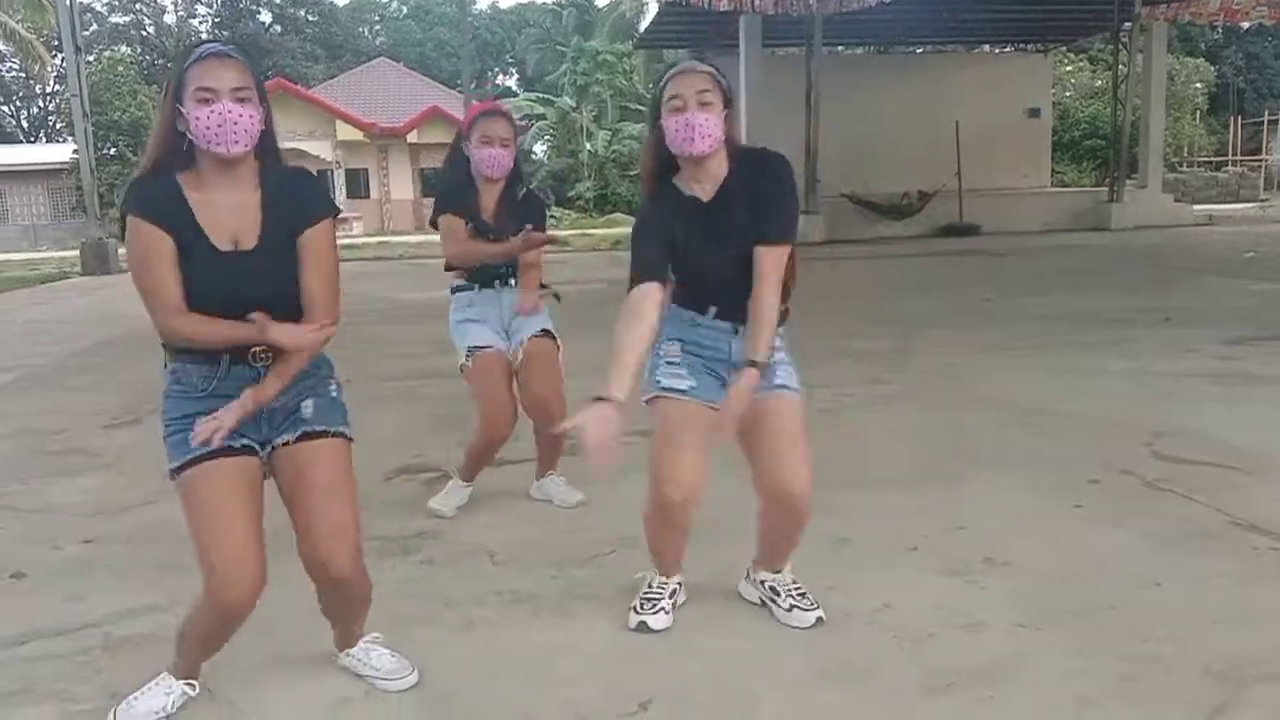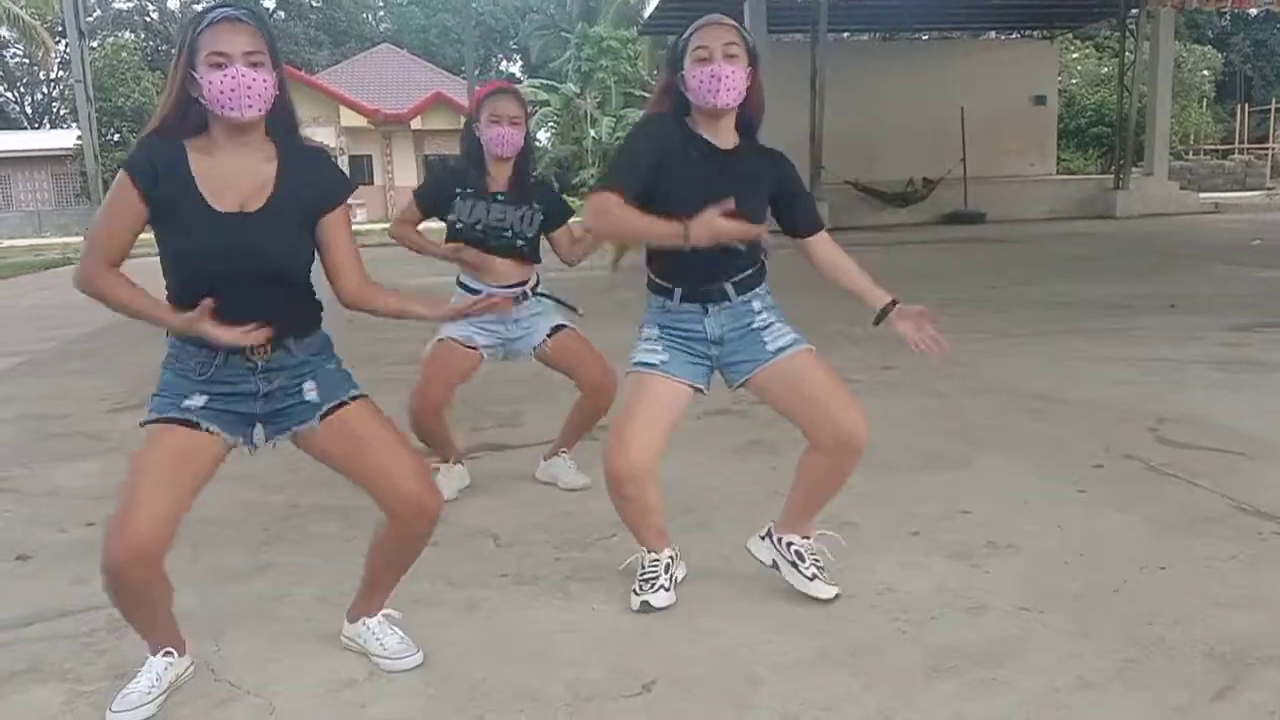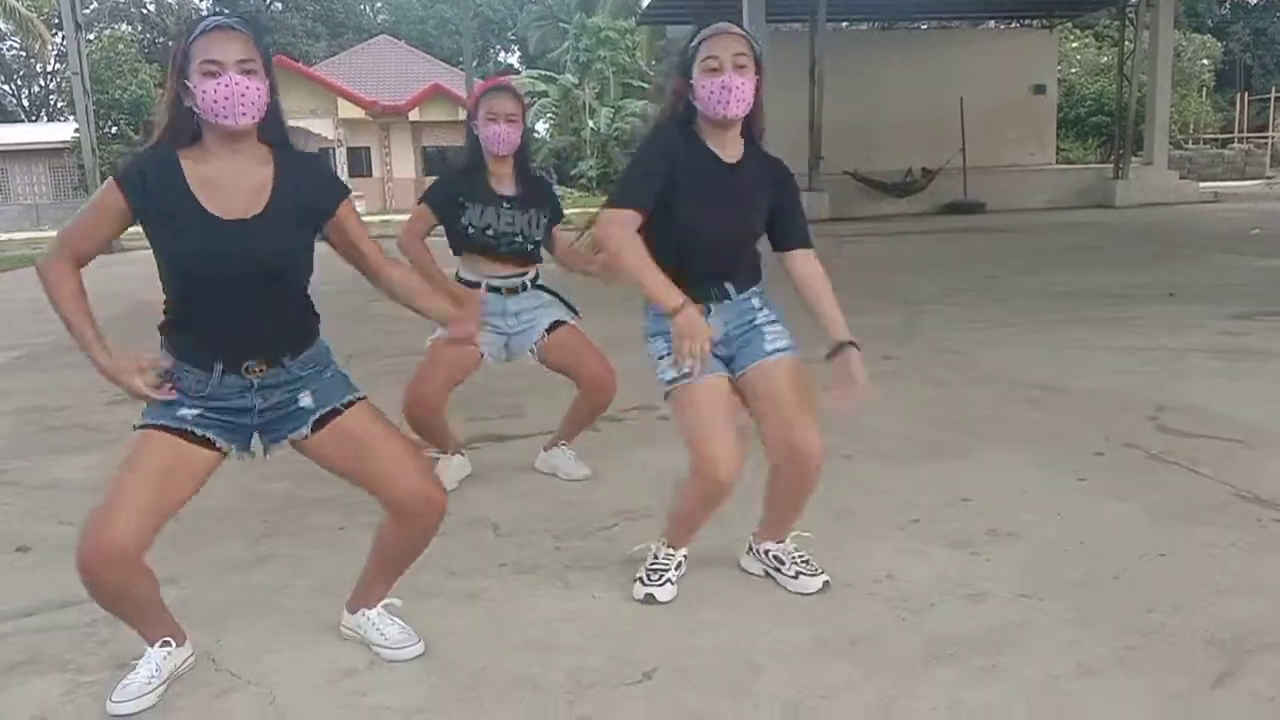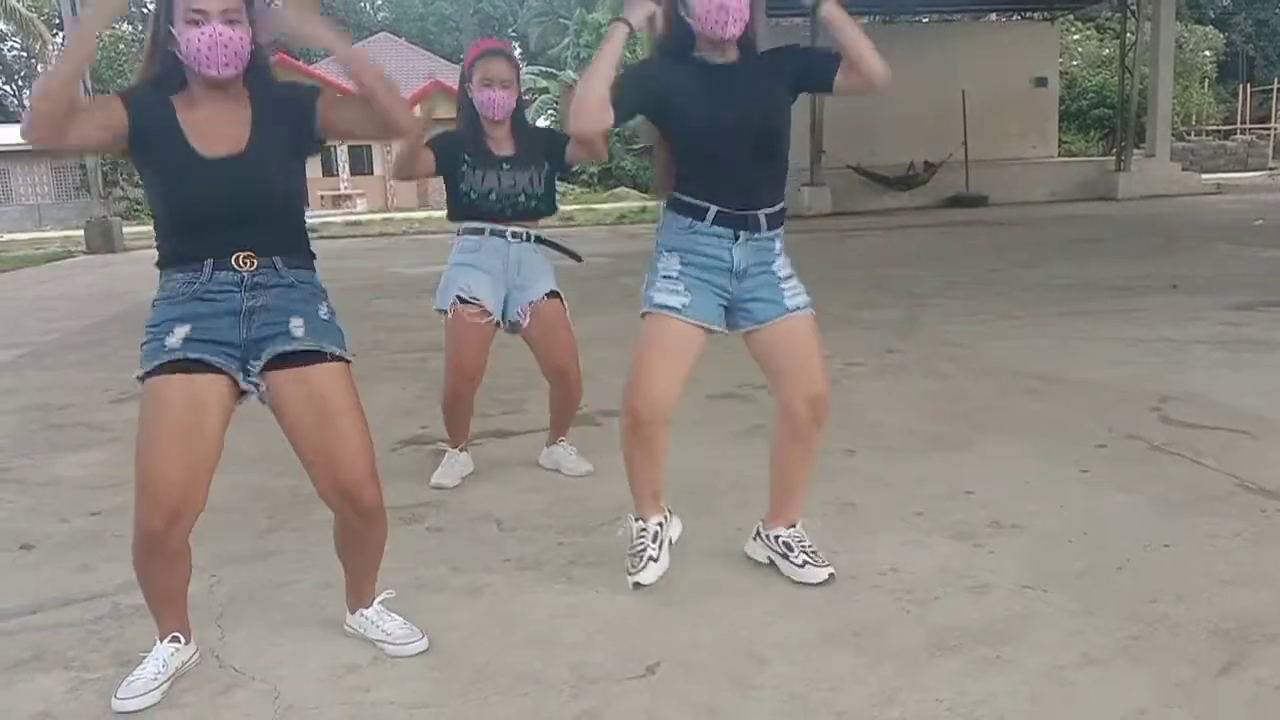
dt=0.2s
person 1, frame 1
left shoulder: (300, 190)
right shoulder: (153, 197)
left elbow: (319, 318)
right elbow: (172, 321)
left wrist: (255, 398)
right wrist: (263, 333)
left hip: (296, 387)
right hip: (202, 390)
left knee: (337, 566)
right knee: (237, 585)
left ankle: (353, 642)
person 1, frame 2
left shoulder: (309, 169)
right shoulder: (158, 165)
left elbow: (356, 288)
right elbow: (95, 273)
left wrist: (456, 304)
right wrist: (187, 322)
left hip: (304, 366)
right hip: (200, 376)
left knee: (416, 503)
right knee: (127, 553)
left ankle: (364, 618)
right ankle: (167, 651)
person 1, frame 3
left shoulder: (308, 174)
right shoulder: (152, 173)
left elbow: (378, 262)
right elbow: (58, 261)
left wrist: (452, 315)
right wrist: (106, 359)
left hip: (299, 374)
right hip: (197, 385)
left knee: (422, 501)
right knee: (103, 554)
left ankle: (365, 607)
right ankle: (166, 644)
person 1, frame 4
left shoulder: (290, 106)
right shoulder: (144, 113)
left elbow: (395, 116)
right elbow: (43, 130)
left hip: (290, 299)
right hip: (192, 309)
left knee: (357, 491)
right knee: (163, 514)
left ankle: (363, 606)
right ankle: (174, 640)
person 2, frame 1
left shoulder: (767, 171)
right shoulder: (657, 214)
left elbow: (769, 275)
right elbow: (647, 303)
left wrist: (752, 370)
right wrist: (608, 403)
left hip: (760, 349)
right hip: (687, 343)
left knee: (791, 489)
right knee: (676, 492)
left ankle: (771, 575)
right ankle: (666, 579)
person 2, frame 2
left shoulder: (769, 163)
right shoulder: (659, 137)
left elbow: (819, 244)
right elbow: (599, 214)
left wrist: (887, 307)
right wrist: (689, 230)
left hip: (749, 316)
right hip: (674, 323)
left knee: (845, 431)
right knee: (625, 463)
left ankle: (786, 537)
right ankle: (658, 555)
person 2, frame 3
left shoulder: (773, 173)
right shoulder: (667, 144)
left elbow: (802, 263)
right elbow: (612, 230)
left wrist: (843, 344)
right wrist: (677, 305)
left hip: (750, 312)
right hip: (680, 318)
left knee: (802, 451)
right knee: (719, 467)
left ankle: (768, 544)
right ankle: (670, 550)
person 2, frame 4
left shoulder: (778, 68)
right shoulder: (666, 75)
left elbow: (874, 75)
right elbow: (587, 119)
left hip: (765, 251)
right hip: (689, 249)
left knee: (809, 400)
right knee: (646, 407)
left ankle: (780, 530)
right ankle: (653, 521)
person 3, frame 1
left shoulder: (528, 203)
right shoulder: (451, 195)
left elbow: (529, 265)
right elbow: (457, 253)
left wrist: (535, 291)
right wrist: (511, 248)
left hip: (522, 306)
right hip: (474, 308)
left knee: (546, 404)
right knee: (499, 420)
left ankle: (547, 476)
right ankle: (461, 481)
person 3, frame 2
left shoulder: (540, 191)
right shoulder: (452, 181)
left elbow: (572, 250)
right elbow: (400, 227)
right wrist: (451, 250)
left hip: (531, 308)
right hip: (475, 310)
left knee: (601, 383)
right knee: (424, 404)
left ankle: (556, 458)
right ankle: (452, 464)
person 3, frame 3
left shoulder: (540, 189)
right shoulder: (455, 182)
left elbow: (566, 254)
right elbow: (410, 237)
left wrist: (595, 263)
right wrist: (445, 287)
left hip: (532, 300)
right hip: (477, 302)
left knee: (601, 382)
right knee: (419, 402)
left ankle: (555, 448)
right ankle: (452, 455)
person 3, frame 4
left shoulder: (540, 140)
right shoulder: (455, 142)
left elbow: (595, 153)
right elbow: (406, 170)
left wrist: (590, 132)
right wrist: (412, 150)
left hip: (532, 256)
right hip: (476, 257)
left knee: (564, 370)
right knee: (463, 374)
left ankle: (557, 445)
right ankle: (458, 451)
